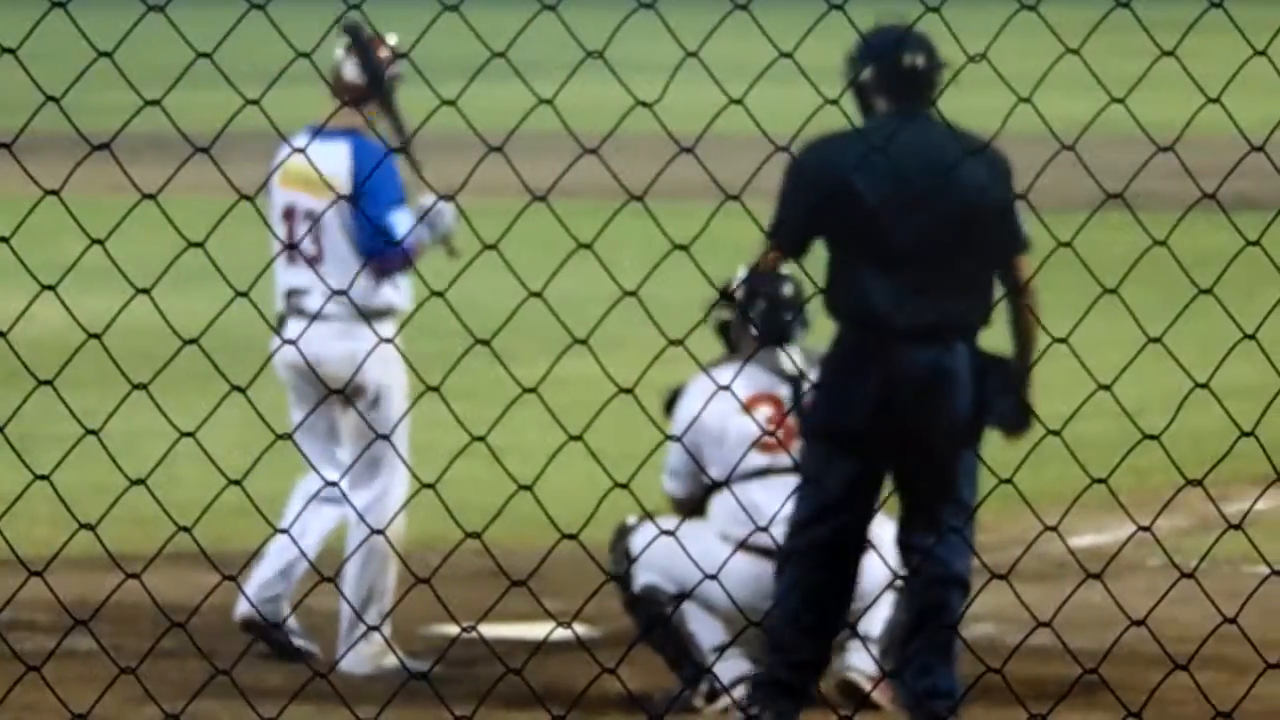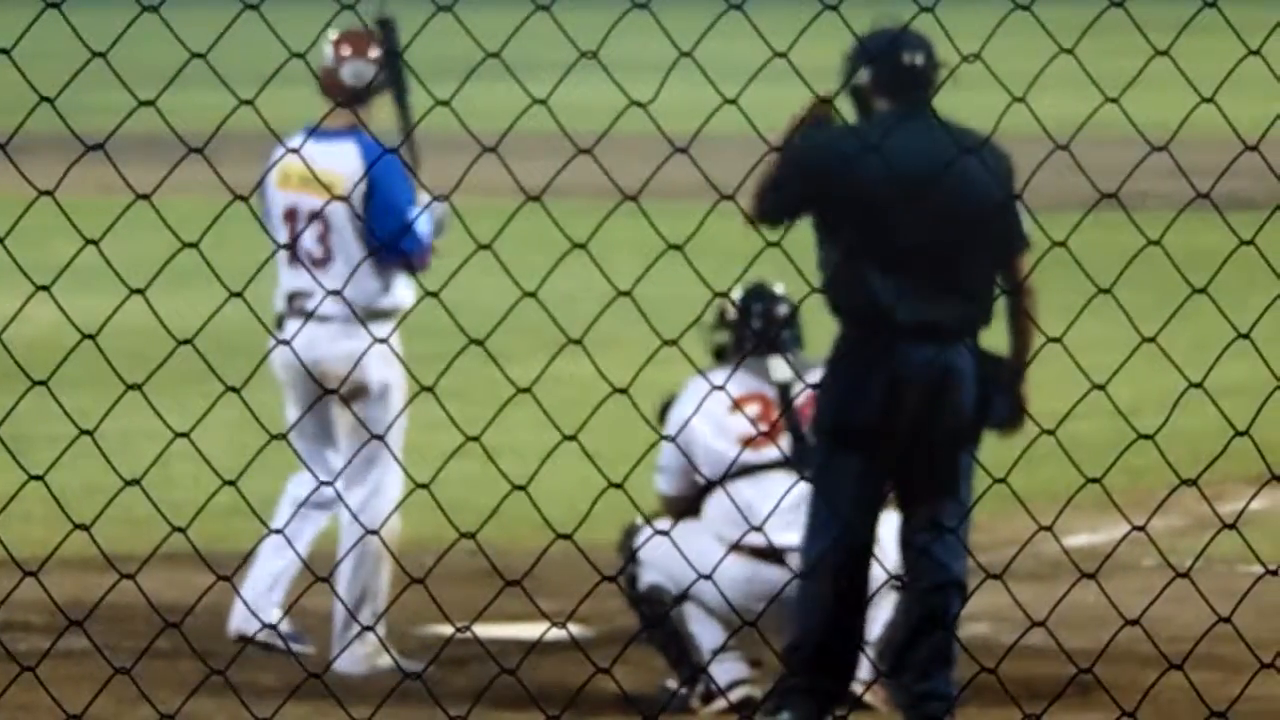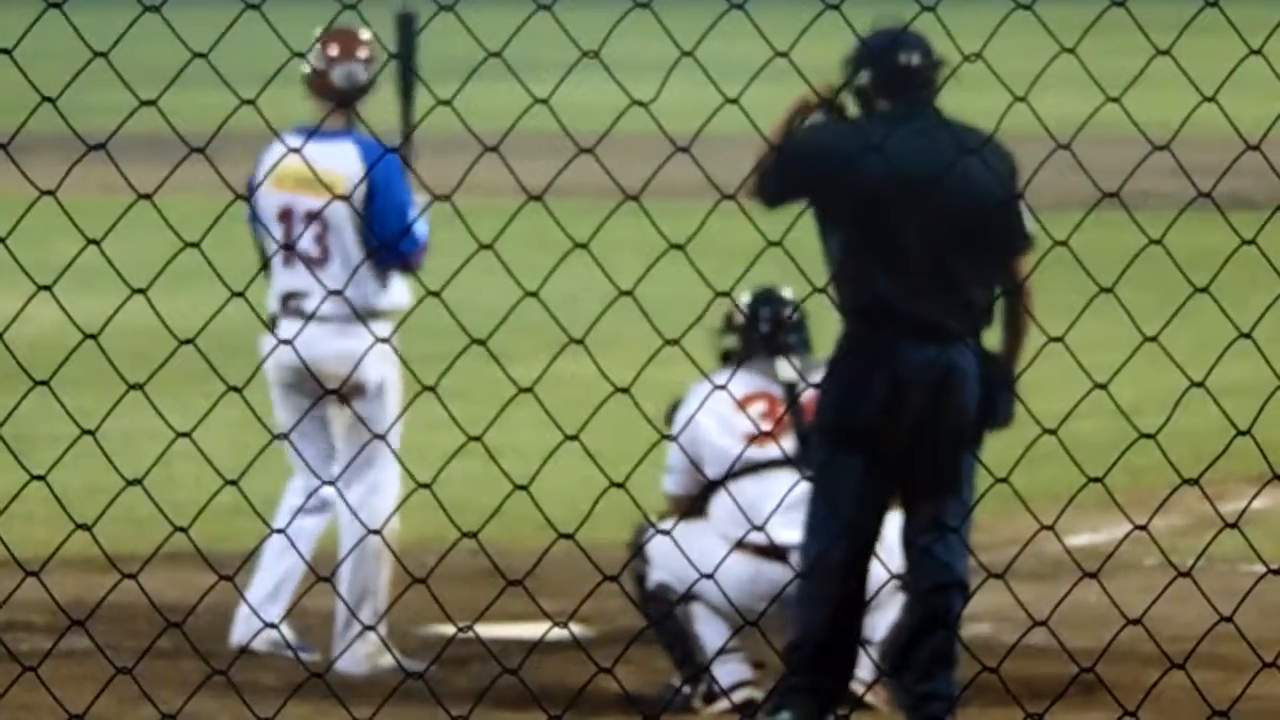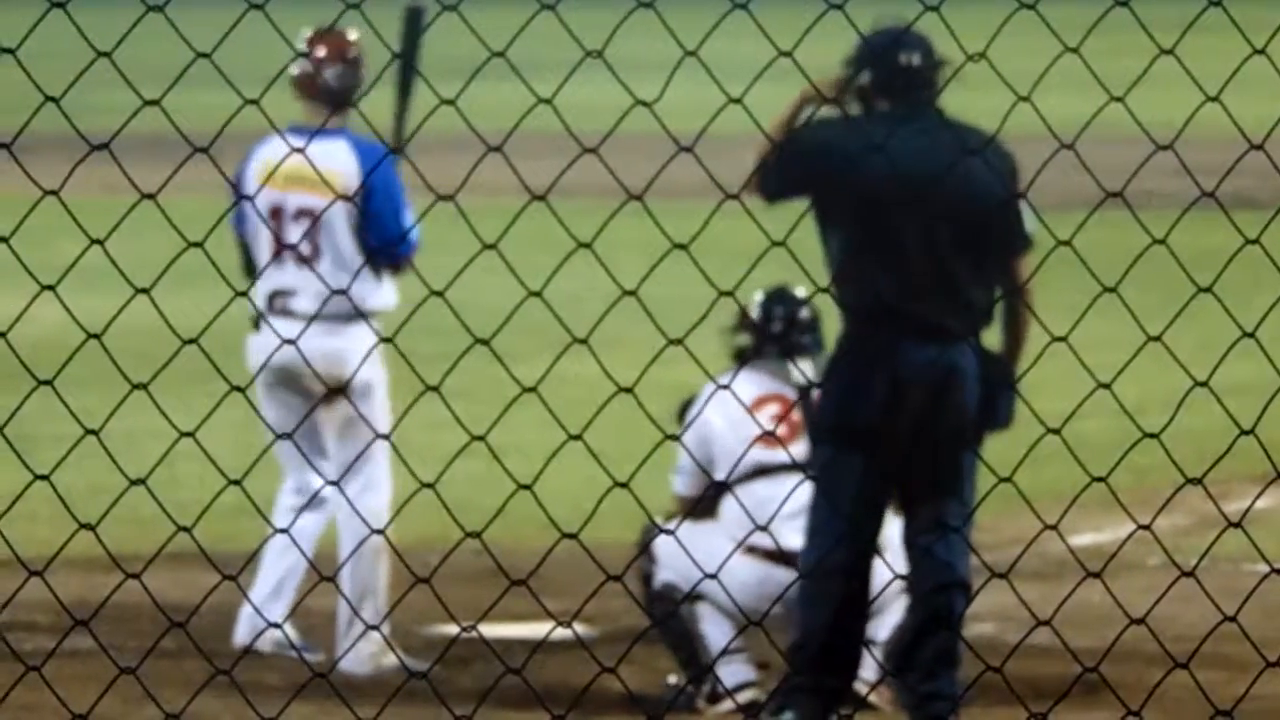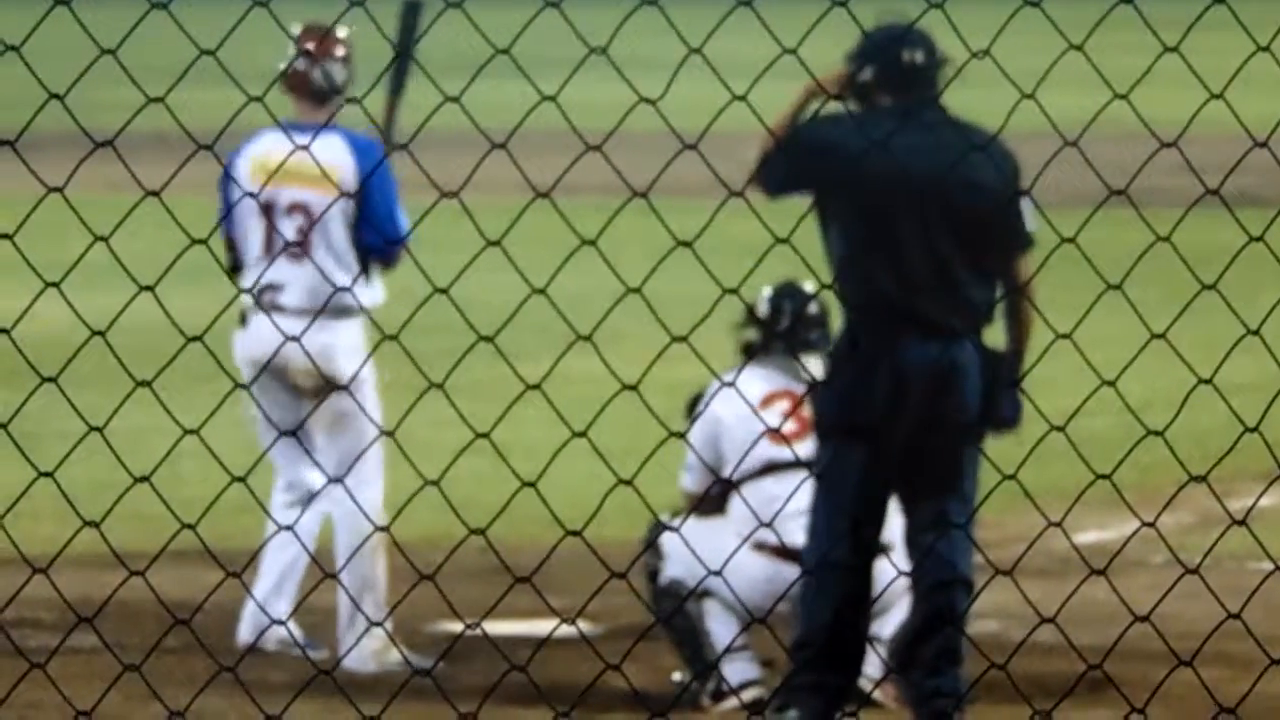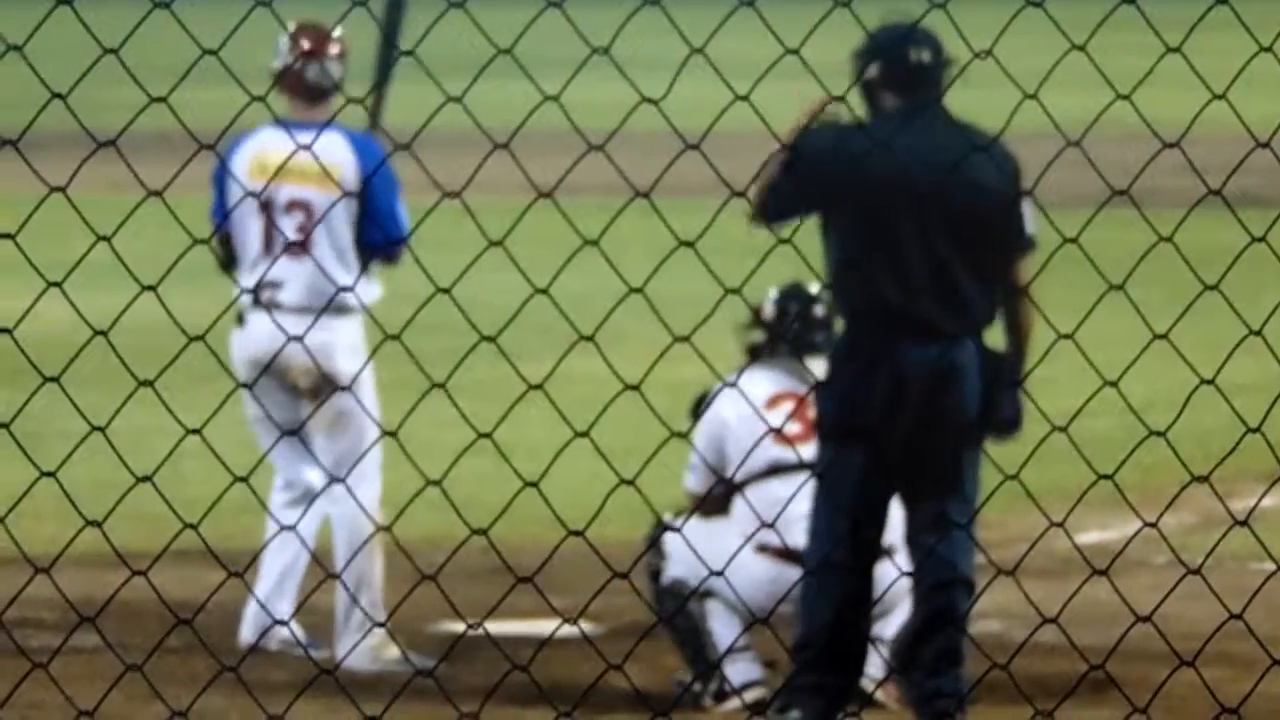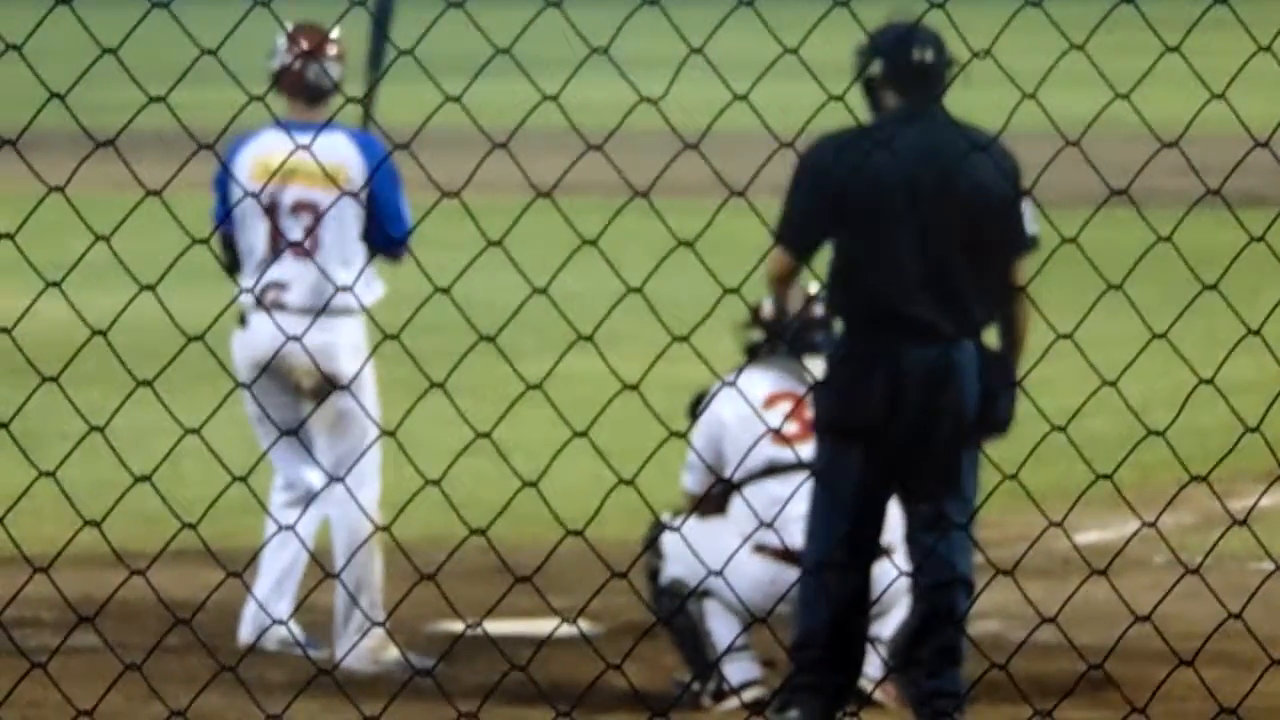
dt=0.2s
person 1, frame 1
left shoulder: (832, 158)
right shoulder: (982, 162)
left elbow: (775, 256)
right elbow: (1018, 282)
right wrist: (1020, 377)
left hip: (864, 364)
right hip: (952, 366)
left knee: (821, 533)
right knee: (940, 536)
person 1, frame 2
left shoulder: (832, 150)
right shoulder: (984, 158)
left elbow: (761, 209)
right elbow: (1018, 279)
left wrist: (794, 137)
right wrist: (1014, 375)
left hip: (870, 362)
right hip: (954, 365)
left knee: (837, 536)
right knee: (938, 534)
person 1, frame 3
left shoulder: (838, 145)
right shoulder: (988, 157)
left elbow: (759, 183)
right elbow: (1016, 279)
left wrist: (801, 111)
right wrist: (1004, 371)
left hip: (873, 360)
right hip: (956, 363)
left knee: (838, 534)
right knee: (940, 534)
person 1, frame 4
left shoulder: (839, 144)
right shoulder: (988, 157)
left elbow: (760, 176)
right elbow: (1016, 281)
left wrist: (806, 102)
right wrist: (1005, 373)
left hip: (872, 361)
right hip: (956, 364)
left knee: (840, 534)
right knee: (942, 534)
person 1, frame 5
left shoulder: (840, 140)
right shoulder: (989, 155)
left elbow: (761, 170)
right elbow: (1016, 278)
left wrist: (811, 95)
right wrist: (1011, 374)
left hip: (873, 358)
right hip: (957, 362)
left knee: (842, 530)
right knee: (944, 531)
person 1, frame 6
left shoulder: (837, 149)
right shoulder: (990, 159)
left elbow: (762, 209)
right elbow: (1014, 285)
left wrist: (803, 134)
right wrist: (1012, 379)
left hip: (871, 361)
right hip: (957, 364)
left knee: (842, 533)
right knee: (944, 533)
person 1, frame 7
left shoulder: (837, 156)
right shoulder: (990, 159)
left elbow: (783, 271)
right elbow: (1013, 286)
left wrist: (788, 301)
right wrist: (1005, 379)
left hip: (869, 362)
right hip: (956, 364)
left knee: (840, 534)
right knee: (944, 533)
person 2, frame 1
left shoulder: (289, 153)
right shoulder: (368, 157)
right elbow: (396, 251)
left wrist: (407, 221)
right wrist: (434, 221)
left hip: (295, 337)
right hip: (360, 340)
left knee: (327, 476)
right knee: (378, 492)
left ankle: (265, 594)
right ankle: (365, 645)
person 2, frame 2
left shoulder: (282, 157)
right shoulder: (374, 159)
left elbow: (287, 244)
right elbow: (413, 252)
right wrist: (430, 216)
left hip: (294, 336)
right hip: (360, 341)
left knee: (315, 478)
right knee: (371, 493)
left ankle: (258, 611)
right ankle: (360, 644)
person 2, frame 3
left shoulder: (272, 158)
right shoulder: (373, 159)
left elbow: (269, 251)
right elbow: (409, 253)
right wrist: (416, 215)
left hip: (286, 339)
right hip: (355, 341)
left knee: (312, 482)
right knee: (369, 490)
left ankle: (259, 621)
right ankle: (361, 645)
person 2, frame 4
left shoulder: (259, 157)
right shoulder: (366, 159)
left elbow: (250, 259)
right elbow: (398, 253)
right wrist: (362, 233)
left hip: (272, 339)
right hip: (342, 341)
left knee: (305, 482)
right knee: (362, 490)
left ankle: (261, 623)
right ankle: (364, 645)
person 2, frame 5
left shoulder: (247, 153)
right shoulder: (360, 155)
left elbow: (235, 256)
right elbow: (388, 250)
left hip: (260, 333)
right hip: (331, 336)
left knee: (297, 479)
right knee: (356, 485)
left ankle: (266, 620)
right ankle: (366, 641)
person 2, frame 6
left shoulder: (240, 150)
right shoulder: (360, 152)
left elbow: (227, 253)
right elbow: (390, 246)
left hip: (258, 331)
right hip: (330, 333)
left knee: (295, 478)
right knee: (353, 484)
left ankle: (268, 620)
right ankle: (365, 639)
person 2, frame 7
left shoulder: (242, 152)
right shoulder: (363, 151)
left elbow: (232, 257)
right elbow: (396, 242)
left hip: (260, 332)
right hip: (333, 334)
left knee: (295, 478)
right knee: (352, 485)
left ankle: (267, 618)
right ankle: (363, 641)
person 3, frame 1
left shoulder: (707, 388)
left elbow: (685, 504)
left hip: (753, 577)
left knee: (636, 546)
right knee: (889, 539)
left ankle: (725, 678)
right ankle: (864, 666)
person 3, frame 2
left shoulder: (700, 393)
left elbow: (675, 508)
left hip: (748, 577)
left knee: (646, 546)
right knee: (895, 534)
left ankle: (723, 681)
right ankle: (859, 672)
person 3, frame 3
left shoulder: (707, 394)
left elbow: (681, 508)
left hip: (753, 576)
left knee: (655, 546)
right knee: (898, 534)
left ankle: (725, 681)
right ankle: (863, 671)
person 3, frame 4
left shoulder: (719, 395)
left elbow: (689, 508)
left hip: (762, 579)
left knee: (663, 546)
right knee: (902, 536)
left ankle: (729, 682)
right ankle: (868, 672)
person 3, frame 5
left shoulder: (729, 391)
left elbow: (699, 504)
left hip: (769, 574)
right hip: (871, 579)
left knee: (669, 543)
left ankle: (733, 679)
right ankle: (873, 671)
person 3, frame 6
left shoulder: (734, 392)
left elbow: (702, 504)
left hip: (773, 576)
right hip: (873, 581)
left knee: (671, 543)
left ankle: (736, 680)
right ankle: (874, 671)
person 3, frame 7
left shoulder: (732, 391)
left elbow: (701, 504)
left hip: (770, 576)
right hip: (871, 580)
left knee: (670, 541)
right knee: (913, 537)
left ankle: (734, 679)
right ankle: (873, 670)
